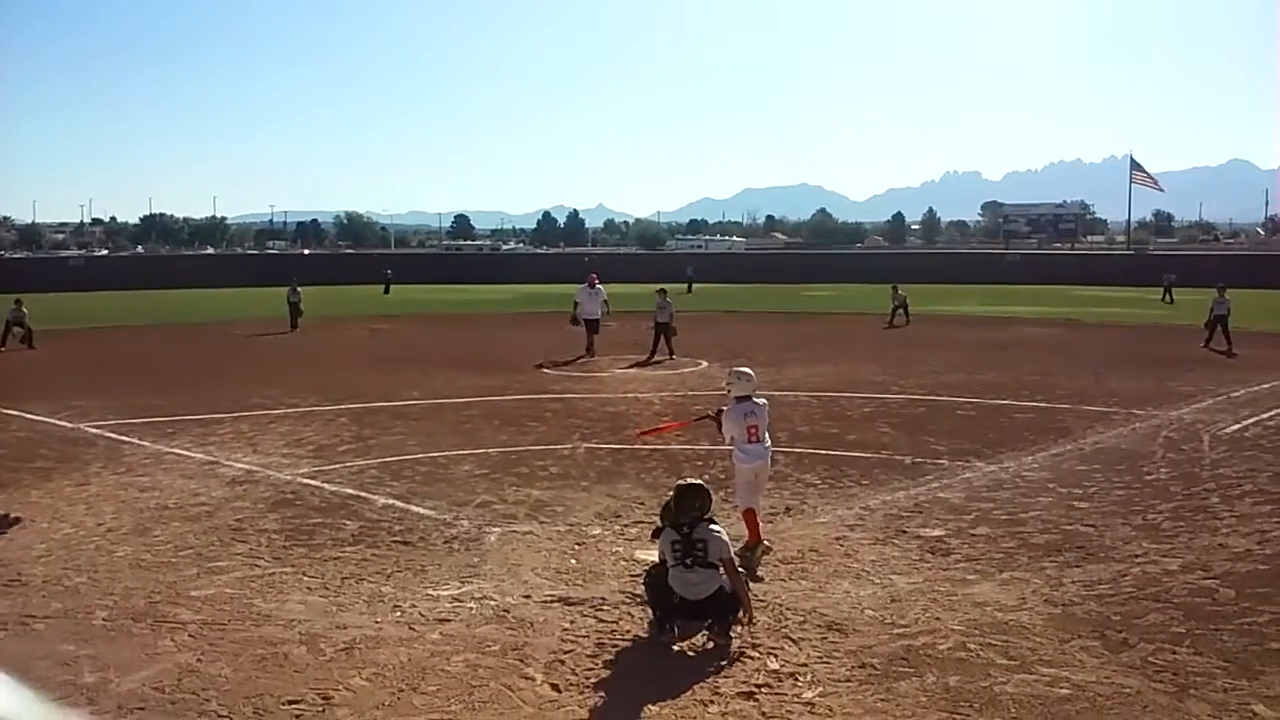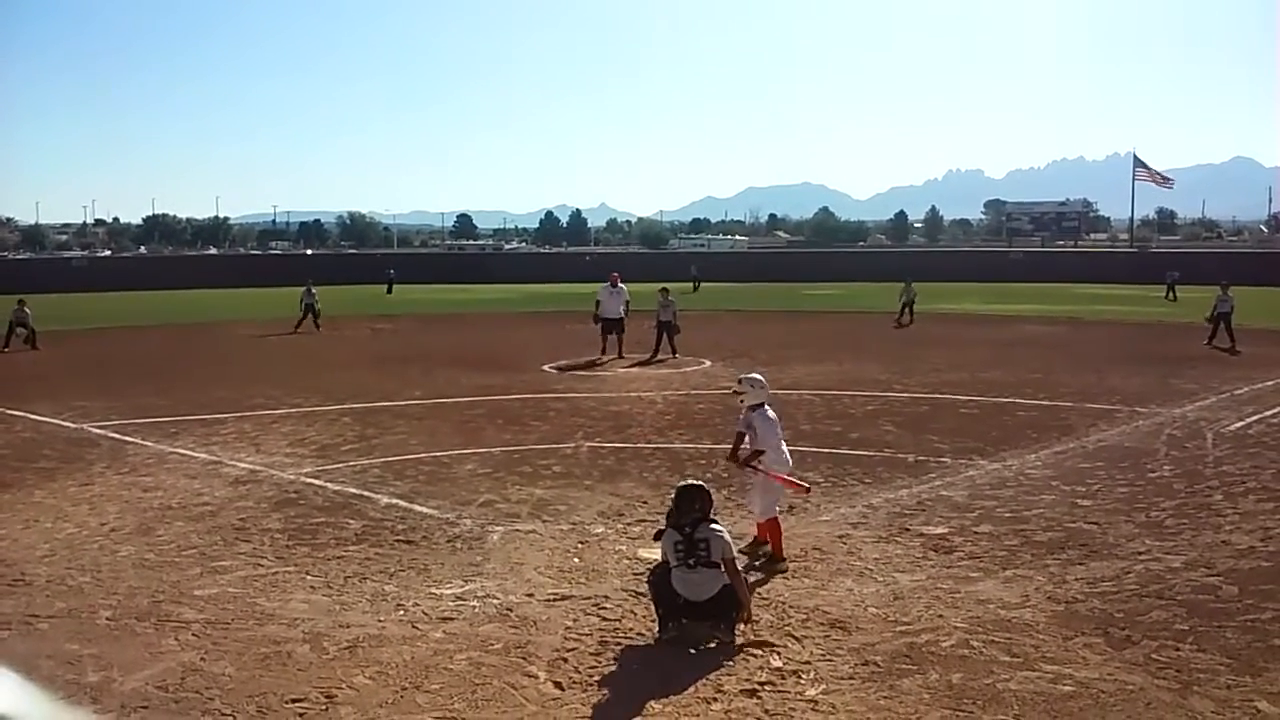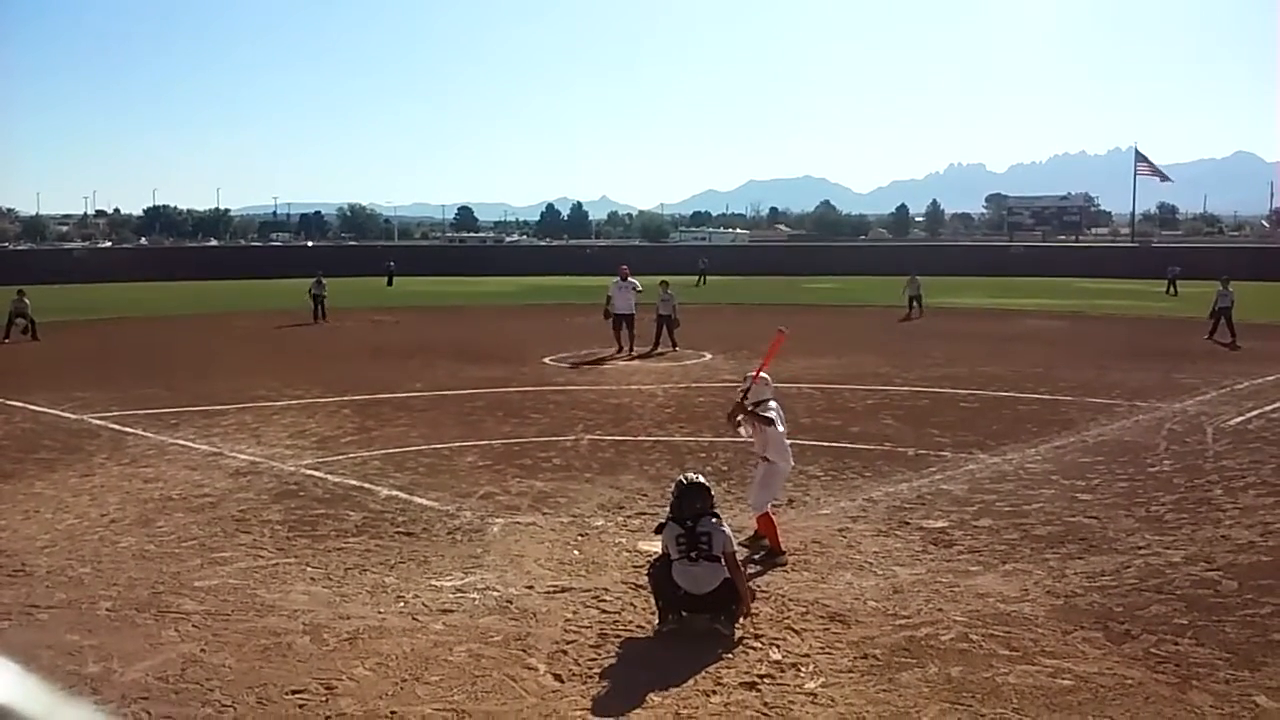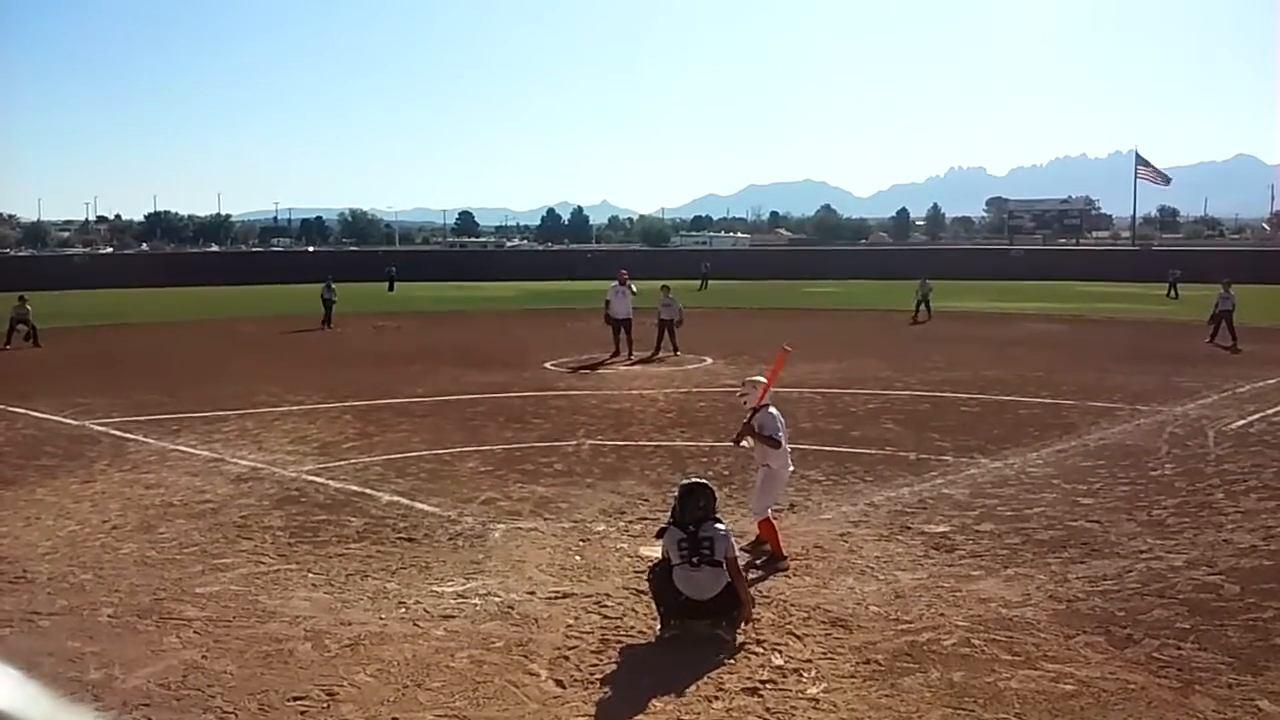
dt=0.7s
person 1, frame 1
left shoulder: (730, 414)
right shoulder: (762, 405)
left elbow: (728, 439)
left wrist: (718, 421)
left hip: (745, 463)
right hip: (763, 460)
left knee: (746, 504)
right knee: (754, 502)
left ankle: (758, 542)
right ankle: (751, 543)
person 1, frame 2
left shoulder: (764, 418)
right shoulder: (750, 412)
left elbow: (761, 450)
right elbow: (741, 433)
left wrist: (744, 461)
right wrist: (734, 453)
left hip: (774, 466)
right hip: (767, 464)
left knee: (767, 509)
right knee: (757, 501)
left ankle: (778, 558)
right ankle: (762, 541)
person 1, frame 3
left shoulder: (770, 407)
right shoulder: (755, 409)
left elbow: (770, 422)
right elbow: (739, 427)
left wrist: (746, 411)
right wrist: (734, 415)
left hip: (776, 463)
right hip: (765, 461)
left knee: (760, 504)
right knee: (756, 499)
left ankle: (777, 551)
right ankle: (762, 534)
person 1, frame 4
left shoulder: (770, 416)
right shoulder: (756, 415)
left elbow: (777, 444)
right elbow: (752, 441)
left wrist: (753, 433)
right wrist: (742, 436)
left hip: (776, 468)
right hip: (765, 466)
left knee: (760, 510)
right knee: (758, 504)
left ankle: (779, 556)
right ankle: (763, 539)
person 2, frame 1
left shoulder: (666, 534)
right shoulder: (716, 533)
right elbow: (733, 574)
right wrist: (747, 606)
left hip: (676, 605)
right hip: (712, 605)
left knee: (654, 575)
right knee: (738, 584)
left ankle: (664, 624)
right ankle: (720, 626)
person 2, frame 2
left shoulder: (668, 536)
right shoulder: (719, 533)
right elbow: (734, 574)
right wrist: (747, 605)
left hip: (680, 606)
right hip: (715, 606)
left knee: (657, 575)
right knee: (738, 585)
left ankle: (670, 623)
right ankle: (723, 623)
person 2, frame 3
left shoulder: (669, 529)
right shoulder: (719, 527)
right elbow: (734, 568)
right wrist: (746, 599)
left hip: (681, 598)
right hip: (716, 599)
left knee: (657, 568)
right knee: (738, 580)
left ankle: (670, 615)
right ankle: (723, 616)
person 2, frame 4
left shoulder: (670, 534)
right shoulder: (722, 532)
left elbow: (666, 564)
right elbow: (736, 574)
right wrist: (747, 605)
left hip: (682, 604)
right hip: (717, 605)
left knee: (656, 572)
right knee: (739, 586)
left ankle: (672, 620)
right ankle: (724, 621)
